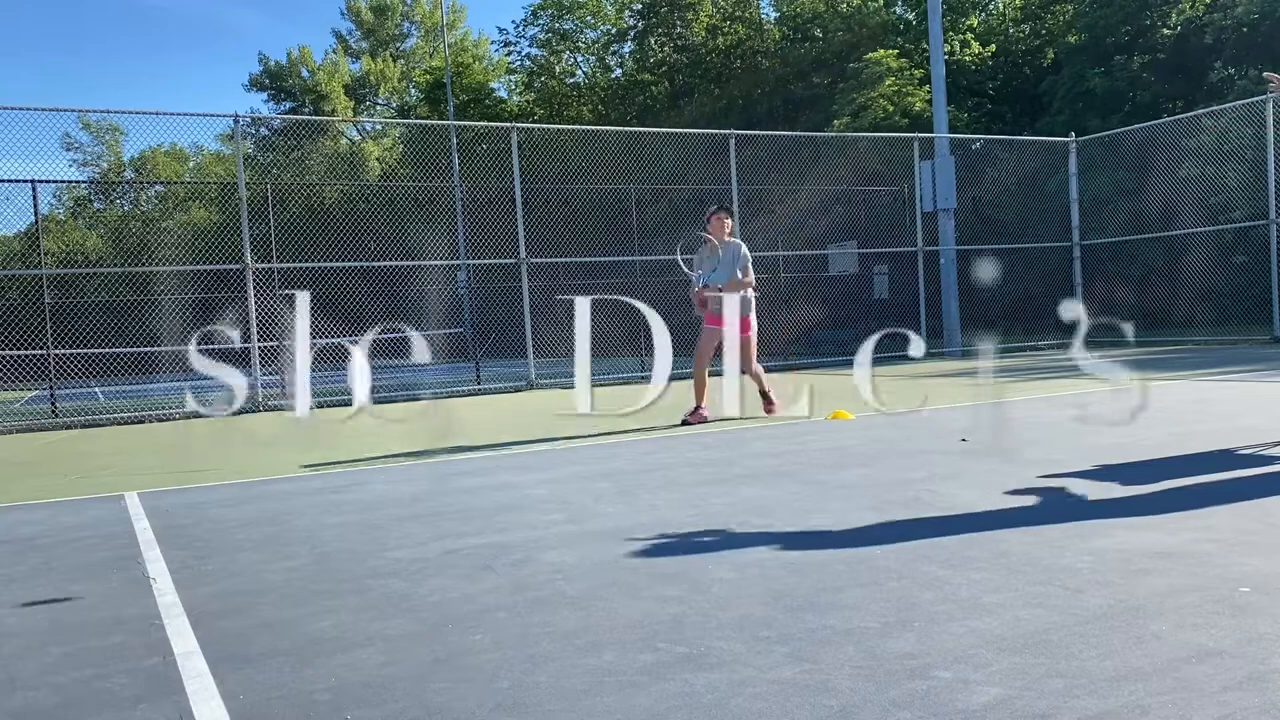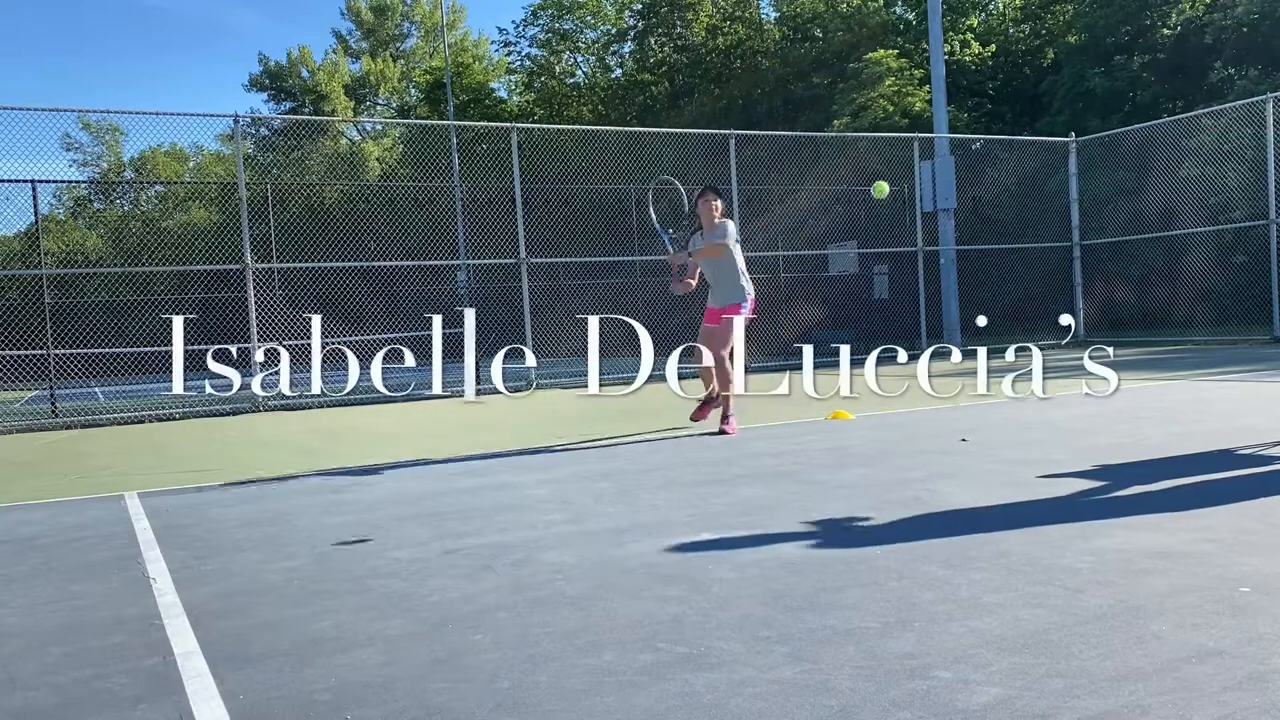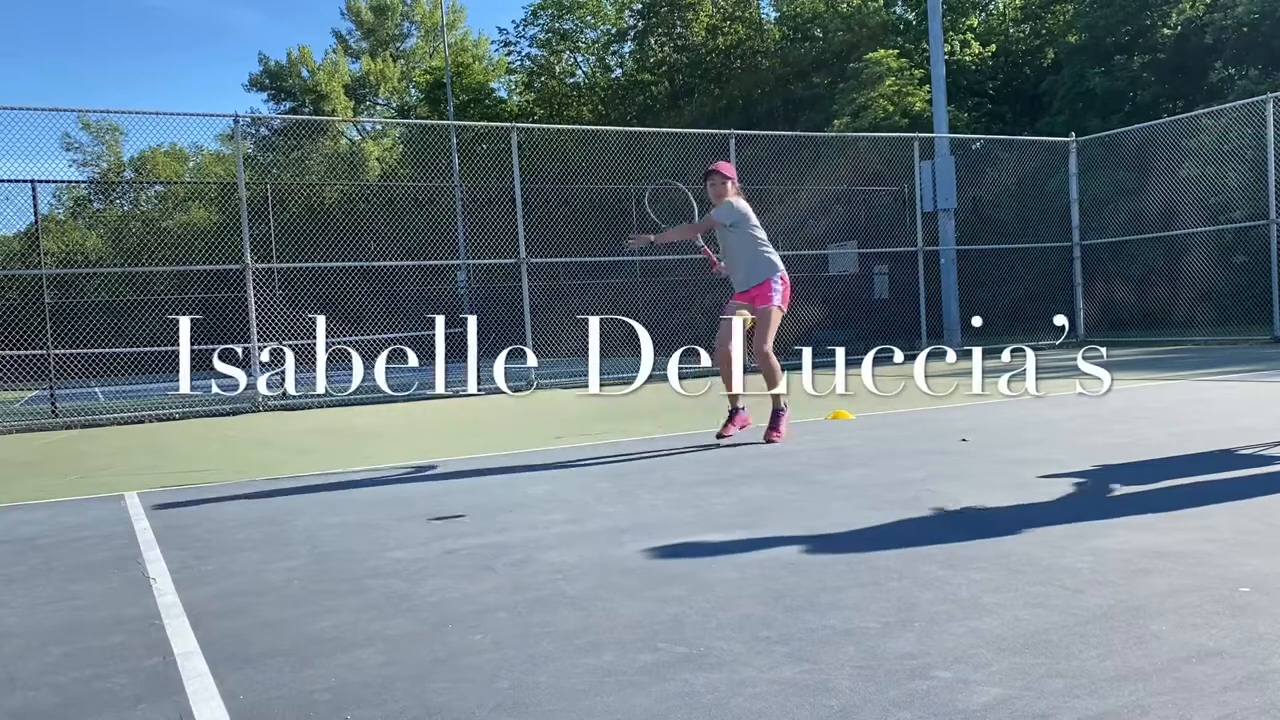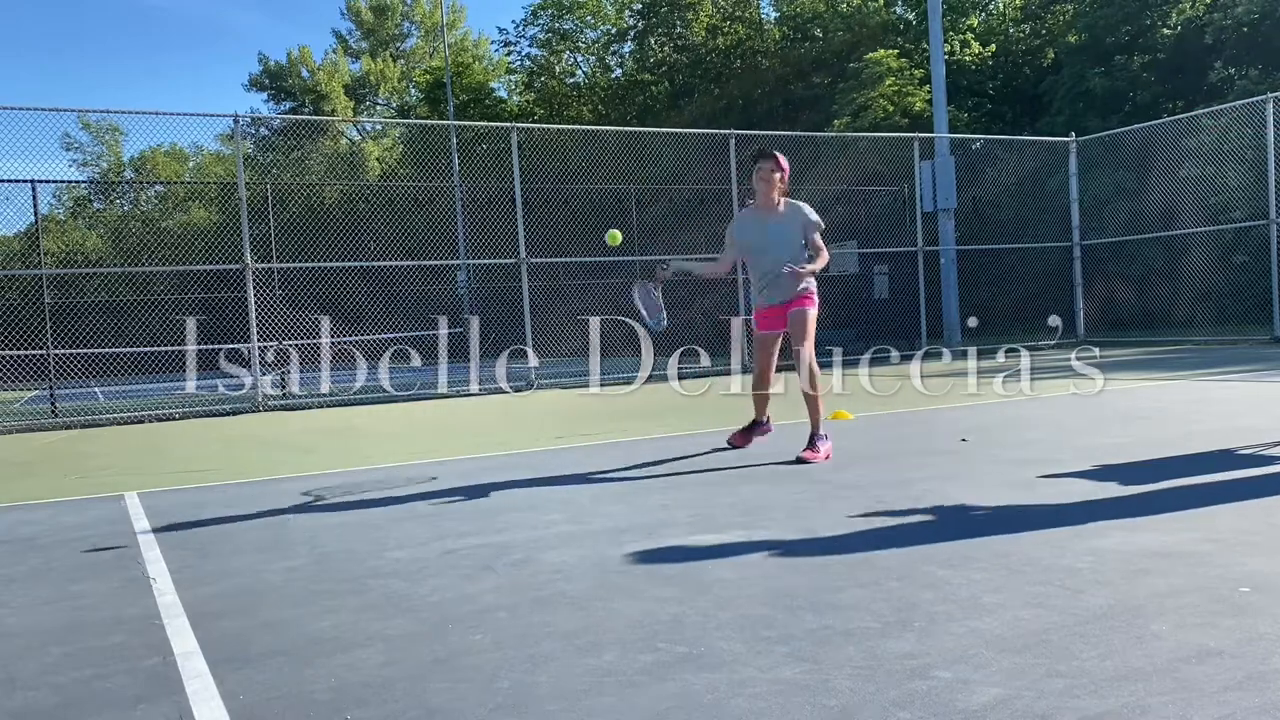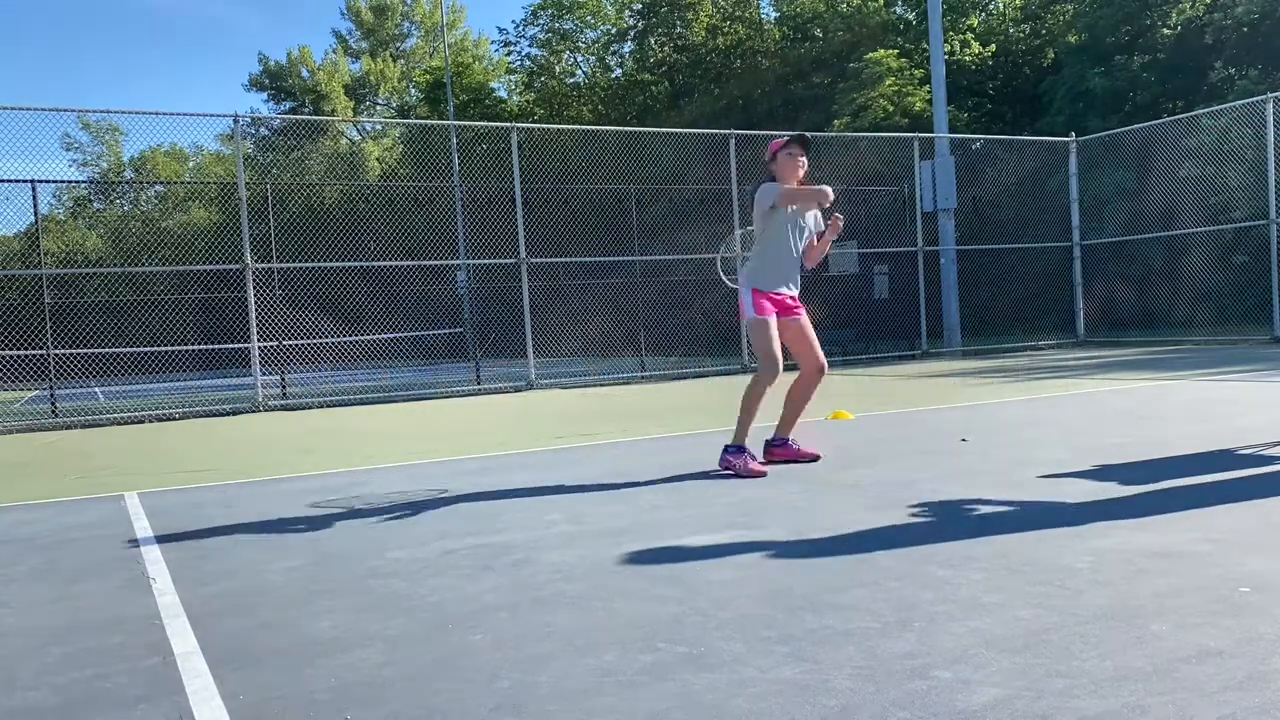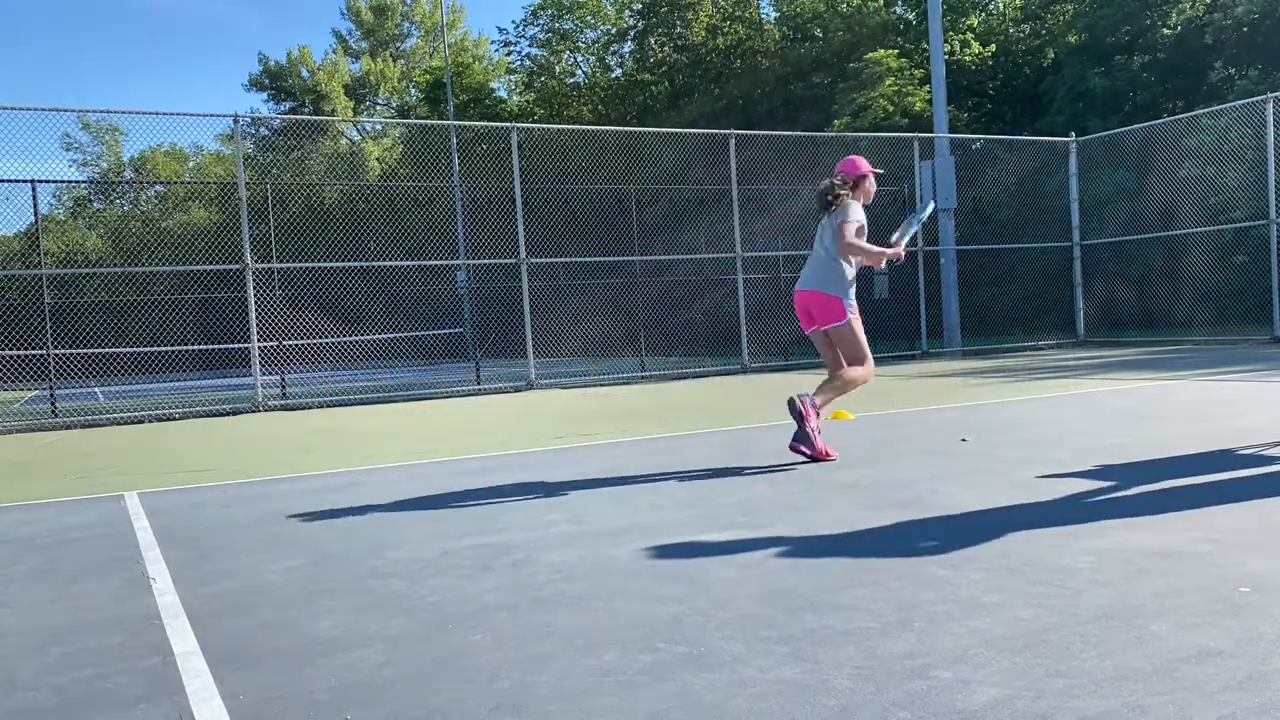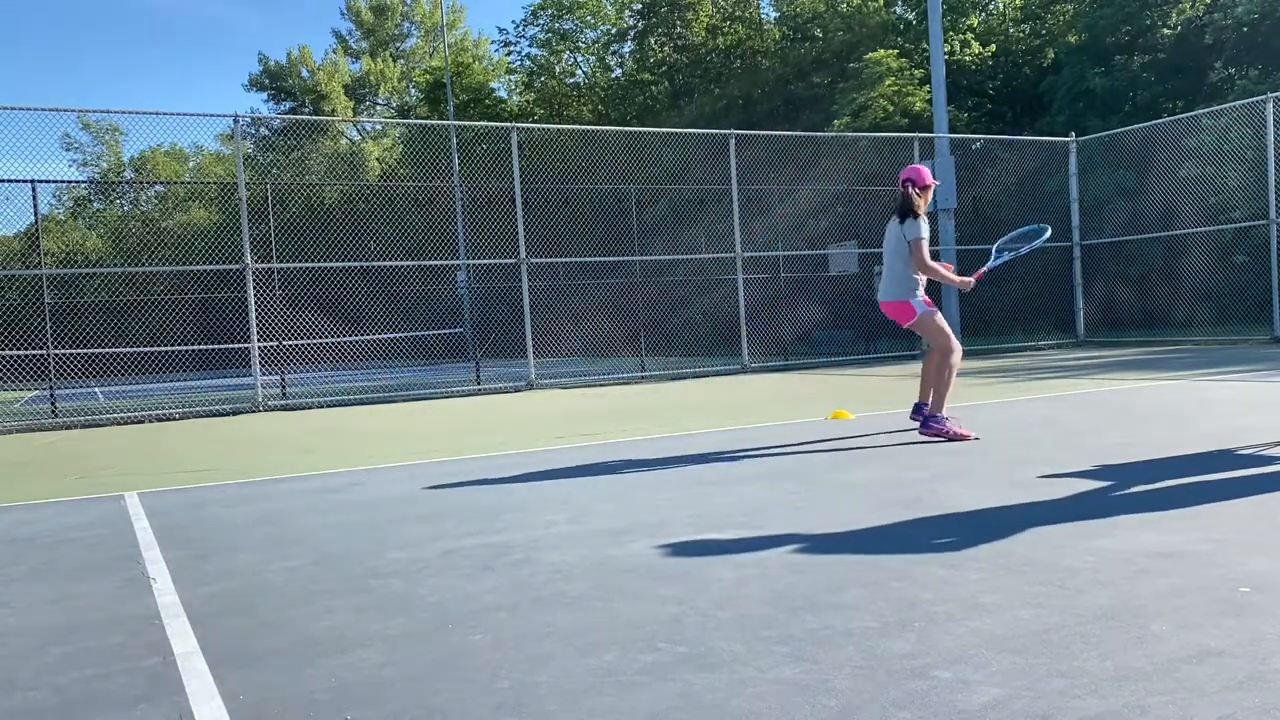
dt=0.4s
person 1, frame 1
left shoulder: (738, 247)
right shoulder: (702, 254)
left elbow: (749, 281)
right elbow: (696, 289)
left wrist: (718, 290)
right wrist: (700, 304)
left hip: (743, 310)
right hip: (715, 312)
left knee: (749, 366)
right knee: (701, 358)
left ankle: (765, 391)
right ankle: (699, 408)
person 1, frame 2
left shoulder: (727, 227)
right shoulder: (695, 239)
left elbow: (723, 247)
right elbow: (692, 278)
left wrist: (688, 256)
right wrist: (683, 283)
left hip: (739, 300)
right hip: (715, 304)
left knee: (720, 353)
left ankle: (728, 414)
right ankle: (712, 394)
person 1, frame 3
left shoulder: (733, 206)
right shoulder: (723, 215)
left elbow: (693, 230)
left wrist: (652, 239)
right wrist: (728, 267)
left hip: (769, 282)
right hip: (744, 291)
left knee: (762, 348)
right knee: (722, 348)
left ankle: (779, 410)
right ankle: (737, 411)
person 1, frame 4
left shoulder: (800, 211)
right shoulder: (742, 220)
left elbow: (822, 254)
right elbow: (722, 267)
left wrist: (810, 269)
right wrist: (682, 266)
left hip: (800, 295)
right hip: (765, 303)
left knee: (804, 355)
right knee: (762, 373)
left ankle: (818, 437)
right ankle: (760, 421)
person 1, frame 5
left shoulder: (809, 209)
right shoulder: (768, 193)
left elbow: (809, 260)
right elbow: (819, 194)
left wrist: (829, 234)
right wrist: (825, 194)
left hip: (788, 295)
right hip: (758, 292)
left knee: (816, 366)
right knee: (771, 368)
left ankle: (781, 442)
right ankle: (735, 450)
person 1, frame 6
left shoulder: (835, 212)
right shoulder: (851, 208)
right elbow: (844, 245)
left wrist: (863, 260)
right wrist: (885, 253)
left hip: (805, 295)
right hip: (831, 296)
left knee: (840, 370)
right knee: (863, 369)
left ankle: (807, 432)
right ankle: (809, 404)
person 1, frame 7
left shoulder: (897, 220)
right shoulder: (917, 220)
right elbow: (922, 264)
left wrist: (937, 269)
right wrist: (957, 281)
left hip: (891, 297)
right hip: (905, 297)
left knee: (940, 345)
right knee: (951, 349)
left ankle: (923, 406)
right ankle: (935, 418)
